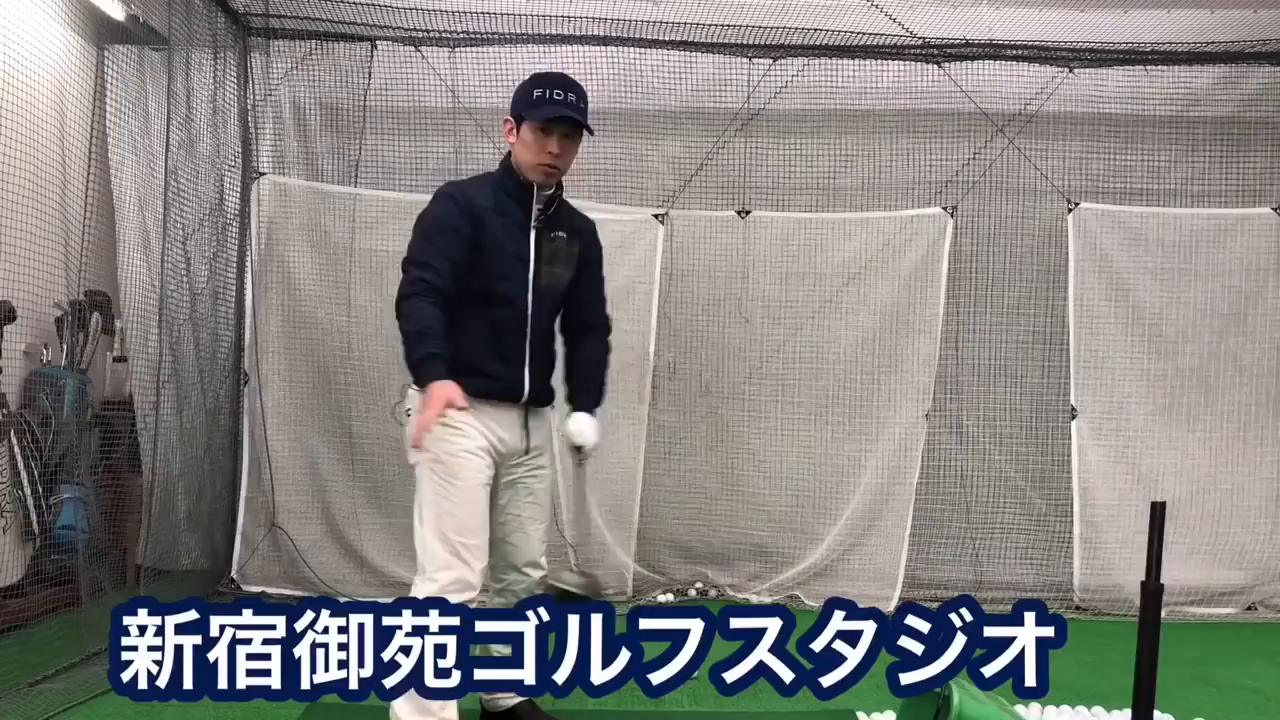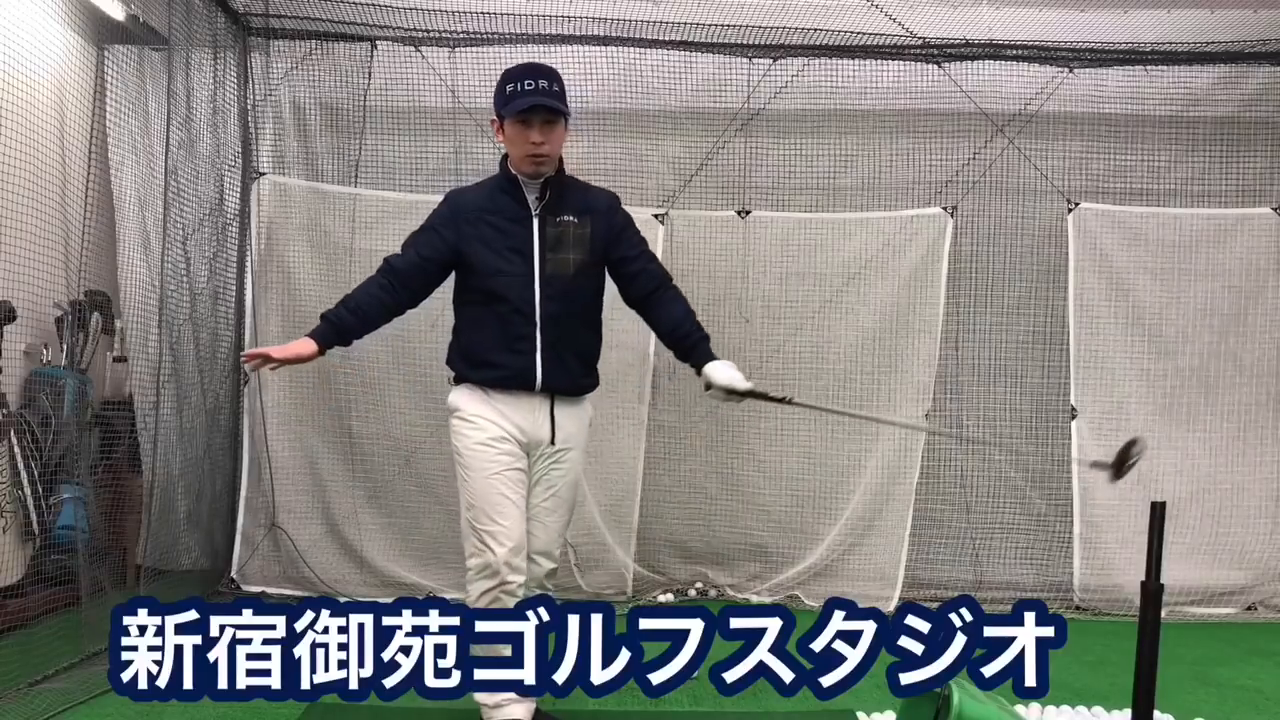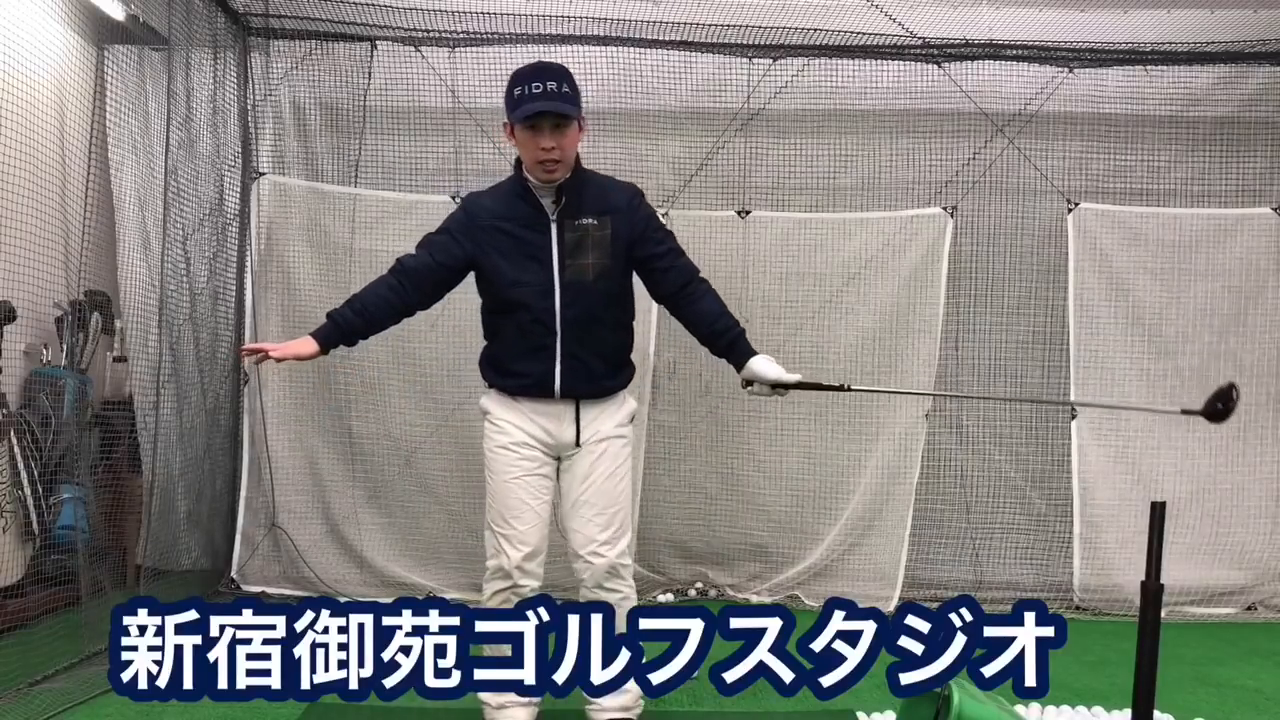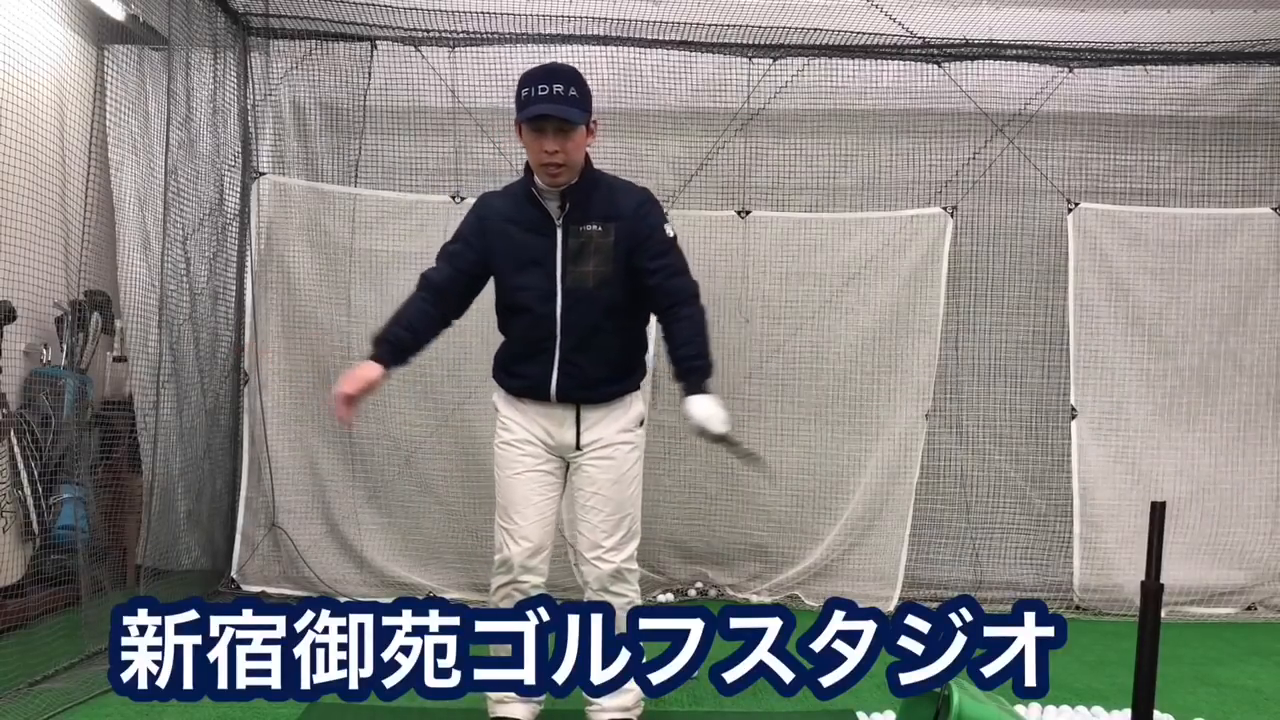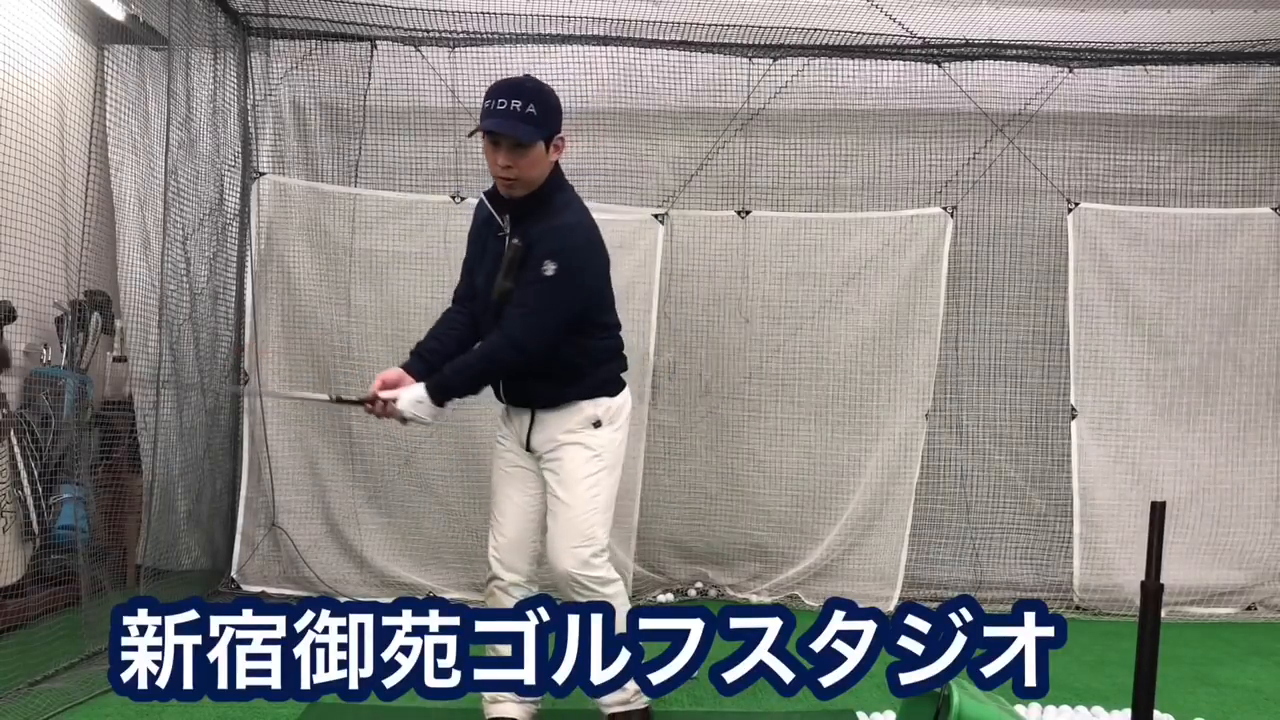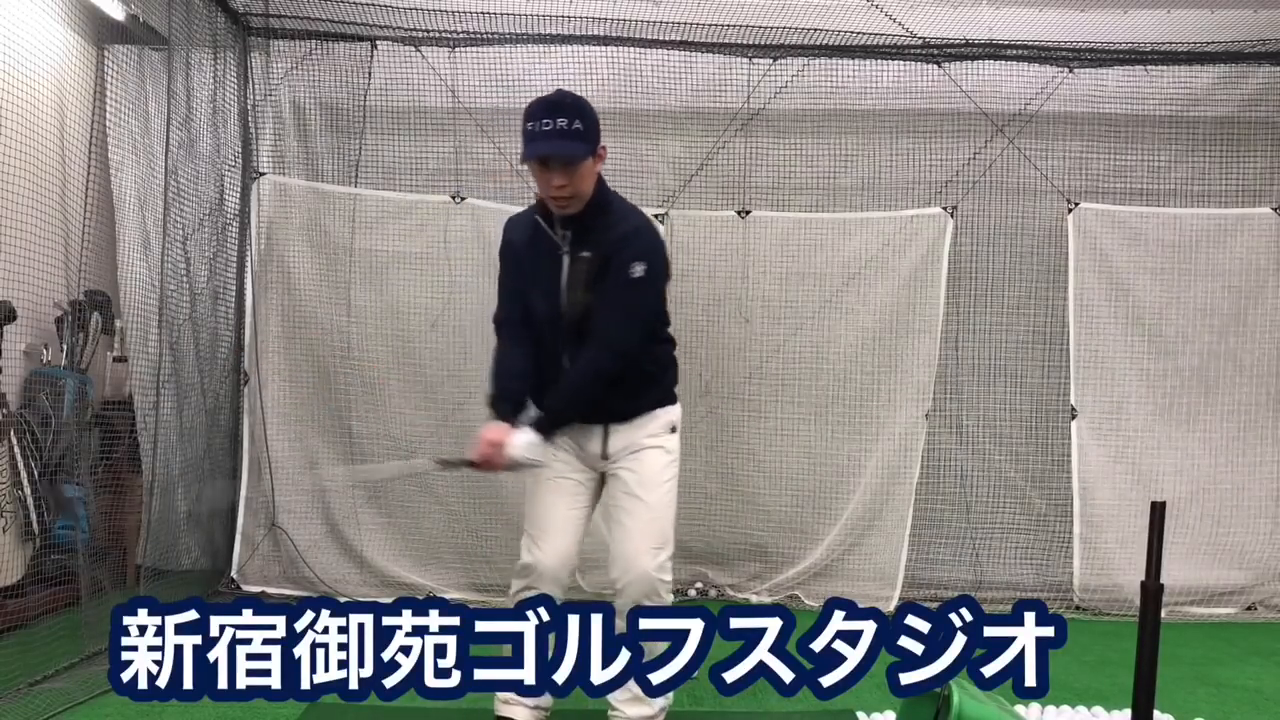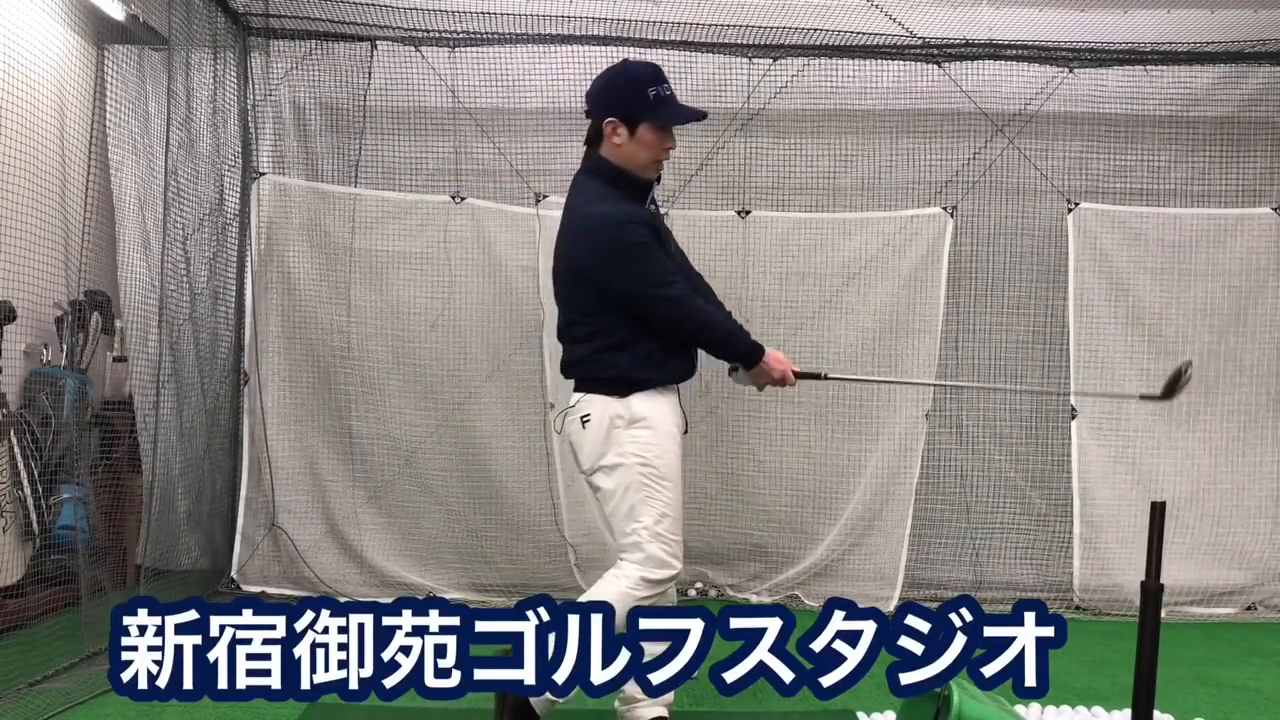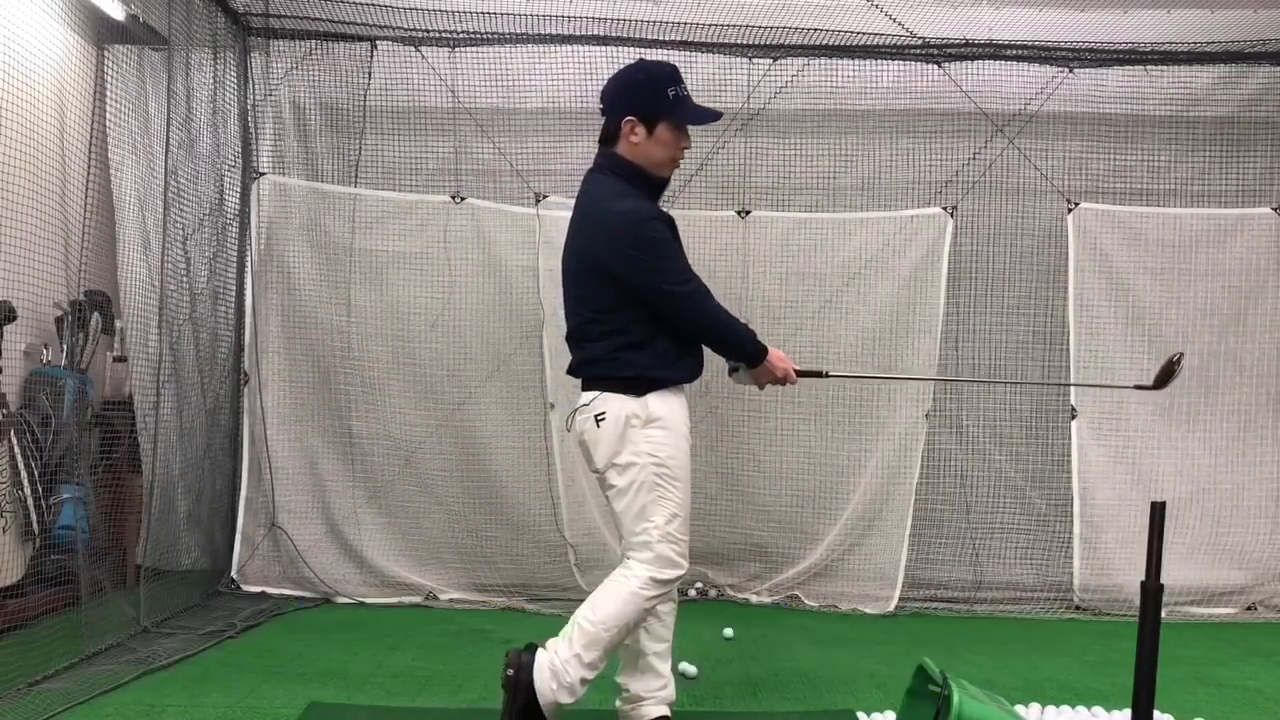
dt=0.5s
person 1, frame 1
left shoulder: (577, 231)
right shoulder: (462, 205)
left elbow: (588, 327)
right elbow: (422, 294)
left wrist: (584, 406)
right wrist: (434, 378)
left hip: (530, 421)
right hip: (460, 414)
left knee: (523, 569)
right knee: (454, 577)
person 1, frame 2
left shoulder: (599, 212)
right shoulder: (466, 210)
left elbow: (651, 289)
right elbow: (399, 281)
left wrist: (704, 358)
right wrist: (320, 338)
left hip: (566, 413)
right hip: (485, 408)
left knee: (539, 565)
right knee: (497, 564)
person 1, frame 3
left shoulder: (621, 206)
right shoulder: (483, 214)
left elbow: (681, 286)
right elbow: (409, 282)
left wrist: (743, 356)
right wrist: (321, 337)
left hip: (603, 413)
right hip: (515, 415)
left knee: (604, 565)
right knee: (511, 567)
person 1, frame 4
left shoulder: (631, 209)
right shoulder: (495, 214)
left elbow: (677, 300)
right elbow: (440, 293)
left wrist: (697, 388)
right wrist: (380, 358)
left hip: (610, 416)
right hip: (524, 414)
left knee: (609, 567)
right knee: (518, 564)
person 1, frame 5
left shoulder: (567, 233)
right shoulder: (492, 213)
left elbow: (518, 340)
right elbow: (468, 309)
left wrist: (431, 392)
right wrist: (415, 368)
left hip: (584, 414)
right hip: (520, 415)
left knee: (579, 559)
right knee: (508, 567)
person 1, frame 6
left shoulder: (634, 238)
right shoulder: (521, 236)
left elbow: (609, 353)
right elbow: (516, 335)
left wrist: (533, 431)
right wrist: (503, 415)
left hip: (642, 426)
right hip: (566, 429)
left knee: (642, 574)
right knee: (542, 567)
person 1, frame 7
left shoulder: (621, 199)
right shoulder: (606, 220)
left elbow: (686, 284)
right elbow: (675, 308)
left wrist: (744, 350)
right wrist: (753, 354)
left hip: (641, 404)
right hip: (625, 411)
left knee: (655, 563)
right knee: (649, 564)
person 1, frame 8
left shoulder: (617, 197)
right shoulder: (626, 217)
left elbow: (685, 293)
right elbow: (686, 306)
left wrist: (746, 351)
right wrist: (756, 353)
left hip: (639, 403)
right hip: (637, 408)
left knee: (657, 558)
right knee: (658, 561)
